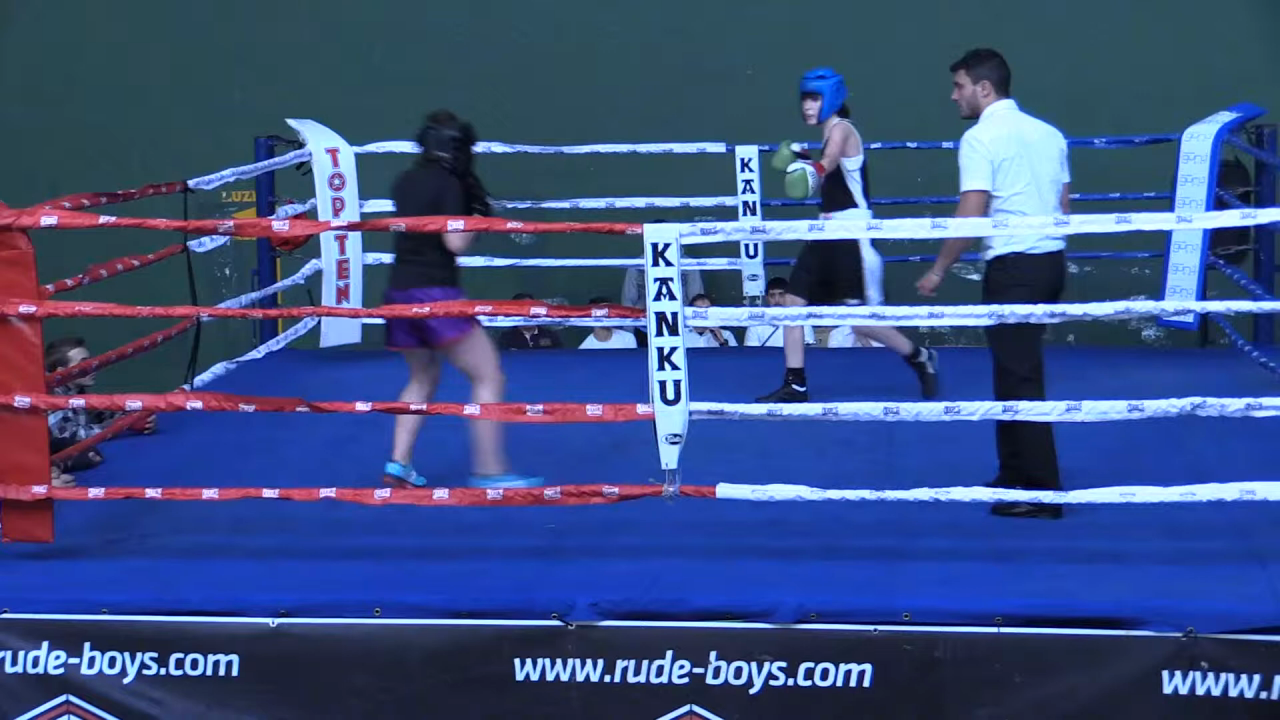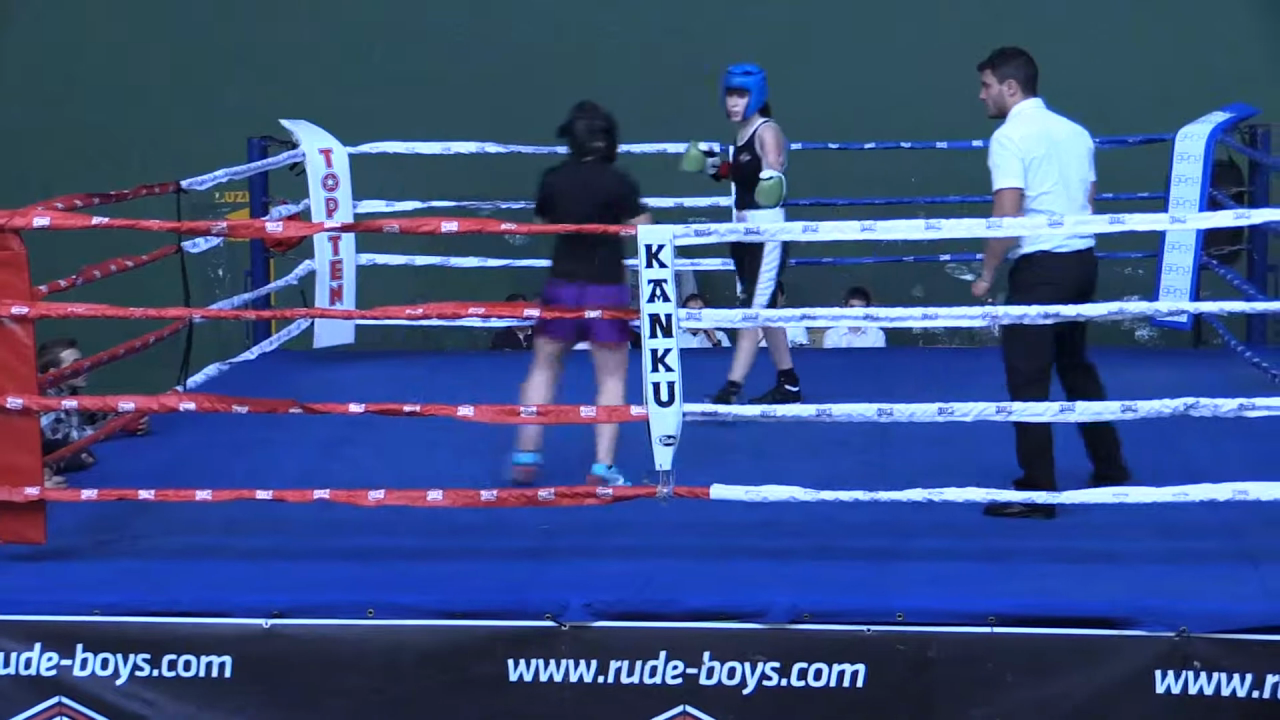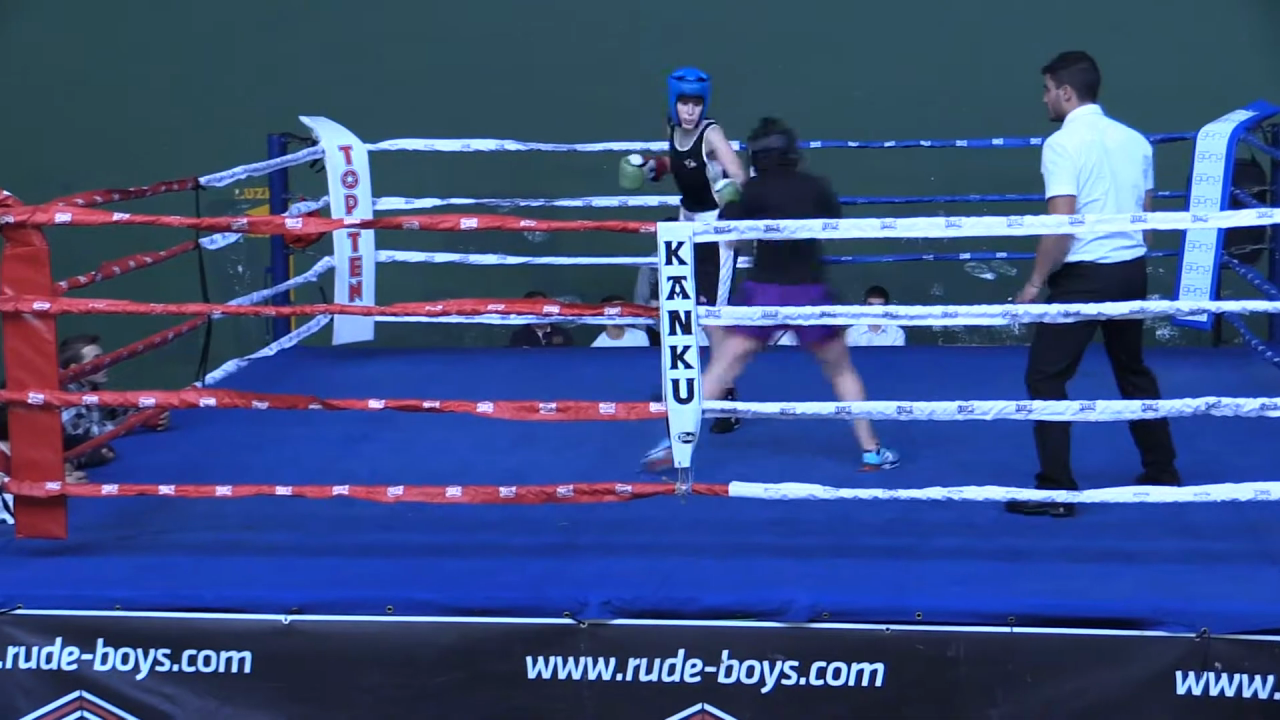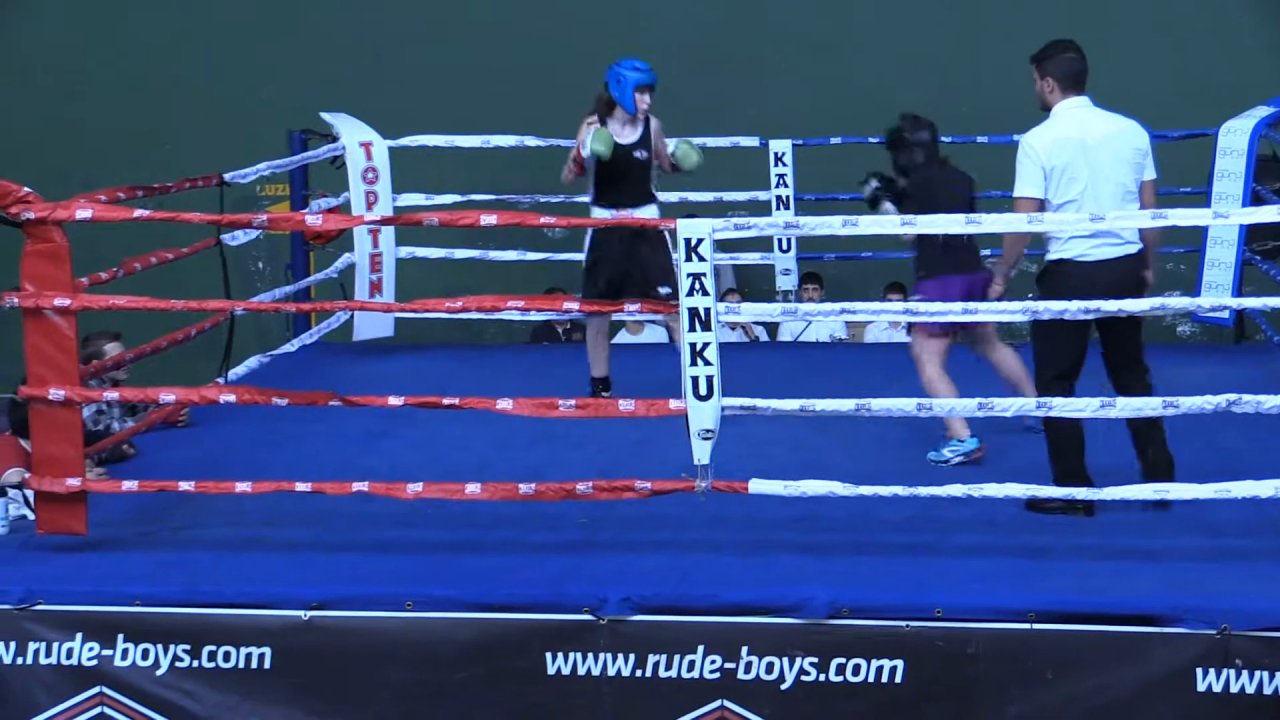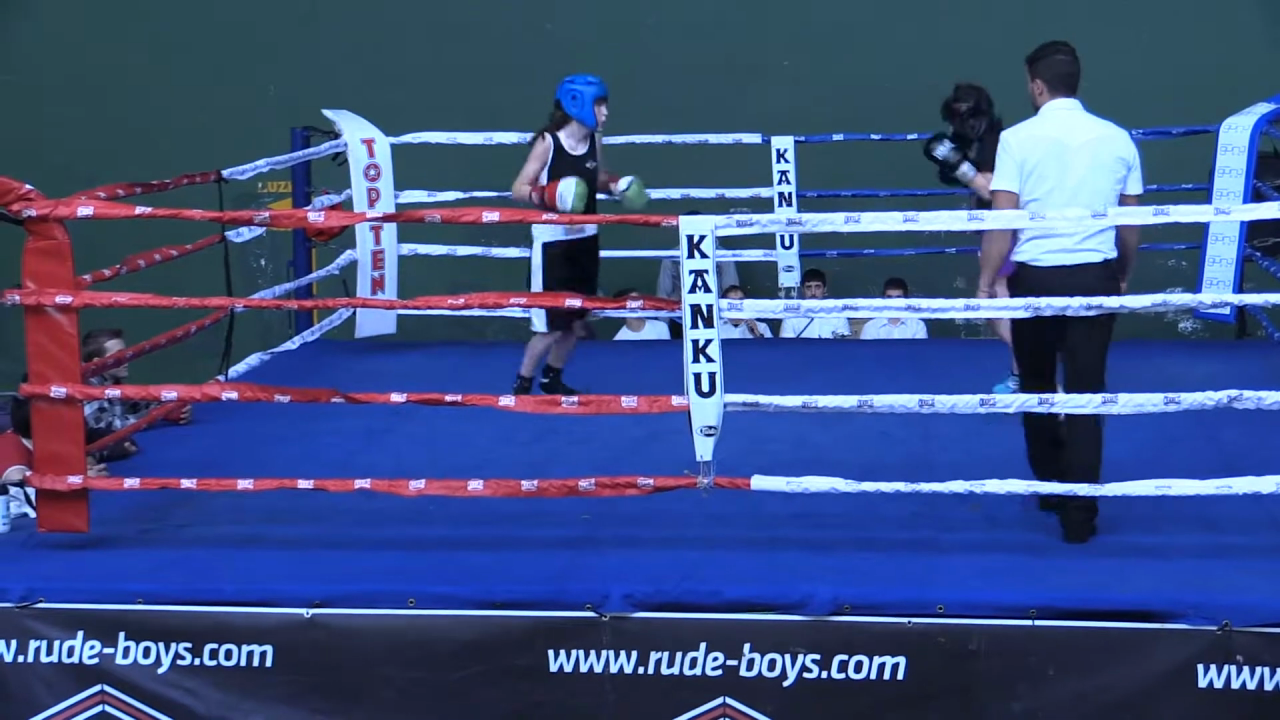
dt=0.4s
person 1, frame 1
left shoulder: (981, 137)
right shoulder: (1049, 133)
left elbow: (971, 216)
right elbow: (1064, 206)
left wrist: (938, 269)
left hip: (1014, 268)
right hip: (1050, 262)
left knee: (1021, 377)
right knee: (1015, 371)
left ankle: (1042, 492)
right ankle: (1016, 472)
person 1, frame 2
left shoulder: (1009, 136)
right shoulder: (1076, 132)
left elbow: (1008, 216)
right elbow: (1087, 204)
left wrist: (987, 273)
left hip: (1040, 269)
right hip: (1082, 262)
left knee: (1026, 379)
right knee: (1076, 367)
left ankle: (1037, 492)
right ankle: (1112, 469)
person 1, frame 3
left shoulder: (1063, 143)
right shoulder: (1135, 140)
left elbow: (1060, 222)
right elbow: (1146, 214)
left wrist: (1035, 281)
left hip: (1085, 275)
right hip: (1130, 271)
left knee: (1045, 377)
right knee: (1134, 373)
left ankle: (1056, 490)
right ankle: (1162, 472)
person 1, frame 4
left shoulder: (1040, 140)
right shoulder: (1130, 131)
right elbow: (1148, 208)
left wrist: (1000, 279)
right wrist: (1147, 265)
left hip: (1070, 274)
right hip: (1123, 269)
left knee: (1057, 386)
right knee: (1131, 374)
left ankle: (1073, 491)
right ankle: (1157, 474)
person 1, frame 5
left shoulder: (1018, 138)
right shoulder: (1118, 139)
left elbow: (1002, 220)
right elbow: (1129, 223)
left wrist: (986, 283)
right wrist: (1122, 275)
left hip: (1036, 278)
right hip: (1094, 279)
left knee: (1036, 388)
right knee: (1085, 395)
left ankle: (1051, 488)
right ankle: (1078, 514)
person 2, frame 1
left shoulder: (405, 181)
right shoulder: (448, 187)
right elbow: (455, 244)
right wrist: (477, 214)
left hip: (399, 292)
right hip: (435, 294)
left knee: (422, 382)
right knee: (489, 377)
left ankle: (399, 464)
right ankle: (489, 473)
person 2, frame 2
left shoulder: (553, 177)
right shoulder: (618, 181)
left elbow: (539, 226)
left hip: (562, 288)
right hip: (605, 289)
left knee: (543, 369)
right knee: (612, 377)
left ankle: (526, 455)
right ankle: (603, 467)
person 2, frame 3
left shoulder: (756, 190)
right shoulder: (818, 187)
left hip: (767, 293)
right hip: (811, 293)
left knee: (720, 367)
right knee: (840, 371)
left ankle: (675, 443)
right ankle: (872, 450)
person 2, frame 4
left shoulder: (930, 182)
right shoulder: (961, 179)
left elbow: (907, 231)
left wrist: (882, 201)
left hip: (939, 284)
right hip: (972, 277)
left knee: (929, 366)
right knee: (992, 345)
left ankle: (962, 438)
person 2, frame 5
left shoulder: (995, 143)
right shoulder: (984, 141)
left elbow: (989, 190)
right elbow: (982, 188)
left wrist: (957, 163)
right wrist: (950, 163)
left knee: (1007, 318)
right knee: (1001, 314)
right ankle: (1023, 377)
person 3, frame 1
left shoulder: (841, 129)
right shoulder: (829, 133)
left elbow: (828, 164)
left wrist: (810, 173)
right wrist: (798, 165)
left hip: (853, 233)
right knee: (793, 301)
left ankle: (920, 359)
right ankle: (794, 384)
person 3, frame 2
left shoulder: (767, 130)
right shoulder: (741, 131)
left elbow: (771, 162)
left wrist: (772, 178)
right wrist: (712, 165)
right hip: (743, 228)
right knee: (762, 310)
left ankle: (728, 394)
right ankle: (789, 383)
person 3, frame 3
left shoulder: (711, 134)
right shoulder: (674, 133)
left elbow: (740, 174)
left wrist: (728, 185)
right wrist: (648, 166)
left knee: (710, 320)
left ankle: (726, 403)
person 3, frame 4
left shoulder: (652, 125)
right shoulder: (593, 125)
left elbow: (663, 163)
right elbow: (566, 177)
left wrist: (679, 159)
right wrist: (582, 158)
left hip: (646, 226)
right hip: (605, 229)
left knee: (671, 309)
right knee: (598, 317)
right ankle: (600, 387)
person 3, frame 5
left shoulder: (595, 139)
right shoulder: (547, 143)
right elbow: (518, 189)
left wrist: (619, 187)
right wrist: (547, 197)
left hip: (585, 239)
right hip: (552, 242)
left knee: (576, 321)
right knee: (549, 329)
left ankle: (552, 378)
right ankle: (522, 384)
